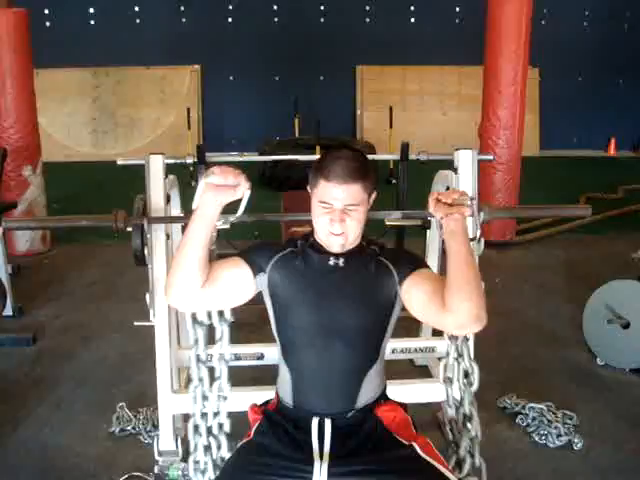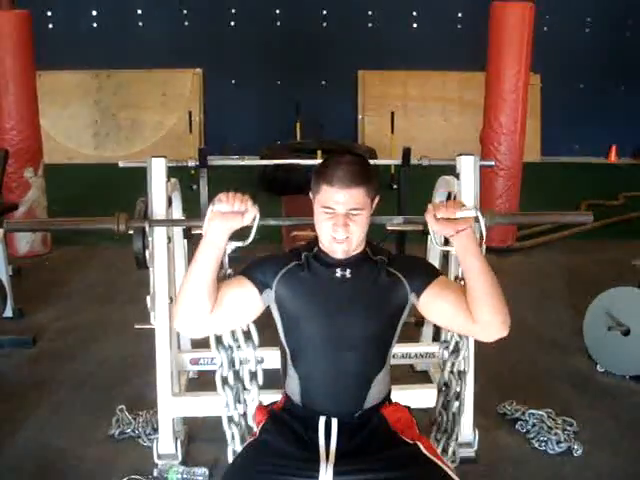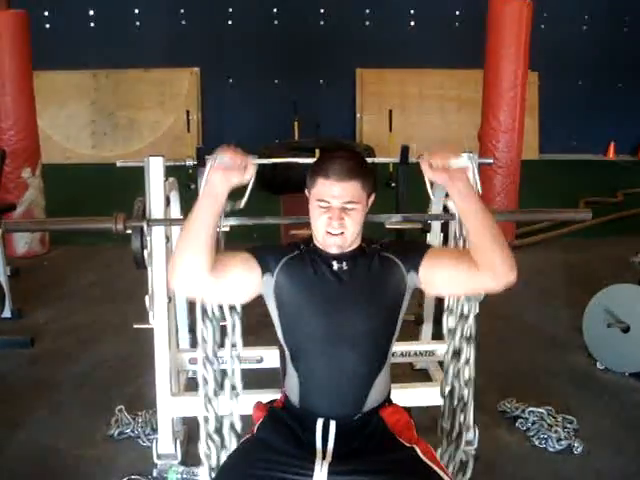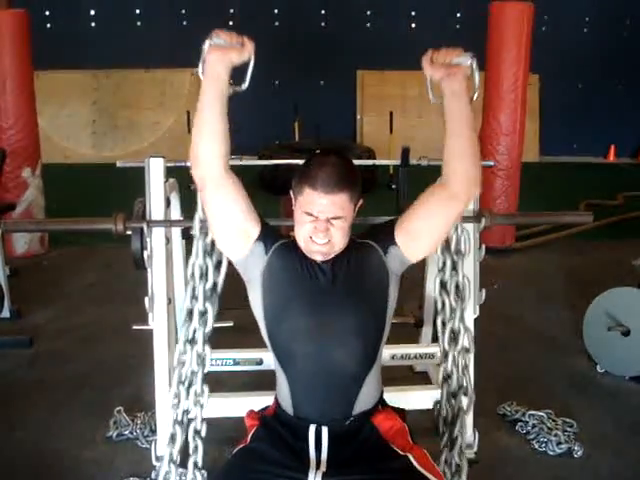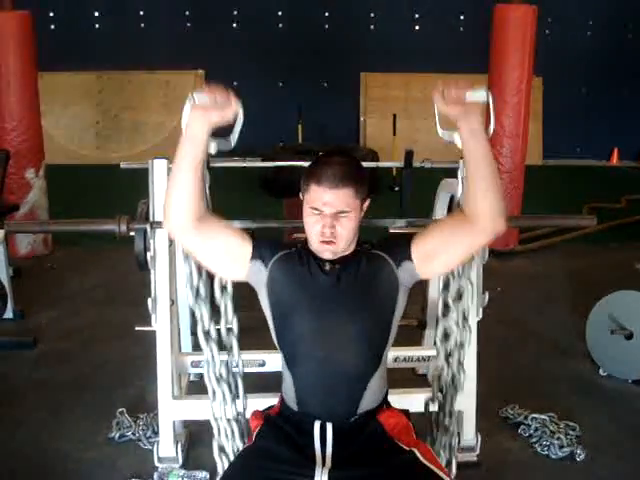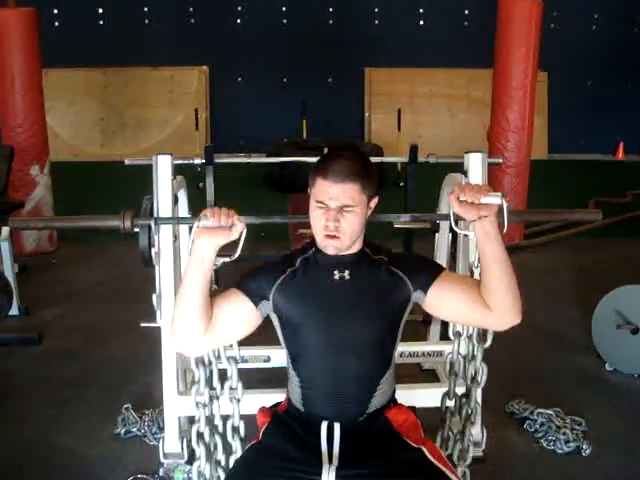
dt=0.4s
person 1, frame 1
left shoulder: (394, 267)
right shoulder: (274, 261)
left elbow: (465, 320)
right elbow: (184, 295)
left wrist: (454, 224)
right wrist: (208, 206)
left hip: (371, 431)
right hip: (285, 433)
person 1, frame 2
left shoulder: (402, 273)
right shoulder: (278, 271)
left elbow: (492, 326)
right elbow: (191, 322)
left wrist: (464, 240)
right wrist: (216, 233)
left hip: (375, 431)
right hip: (293, 430)
person 1, frame 3
left shoulder: (398, 265)
right shoulder: (278, 265)
left elbow: (498, 272)
right elbow: (189, 277)
left wrist: (460, 188)
right wrist: (216, 187)
left hip: (373, 434)
right hip: (291, 431)
person 1, frame 4
left shoulder: (383, 255)
right shoulder: (264, 258)
left elbow: (457, 186)
right elbow: (213, 174)
left wrist: (455, 85)
right wrist: (216, 68)
left hip: (368, 439)
right hip: (282, 440)
person 1, frame 5
left shoulder: (392, 264)
right shoulder: (273, 264)
left elbow: (486, 223)
right elbow: (182, 226)
left wrist: (470, 125)
right wrist: (198, 126)
left hip: (373, 439)
right hip: (287, 439)
person 1, frame 6
left shoulder: (404, 273)
right shoulder: (276, 278)
left elbow: (503, 314)
right elbow: (191, 340)
left wrist: (485, 225)
right wrist: (204, 249)
left hip: (379, 433)
right hip: (294, 435)
